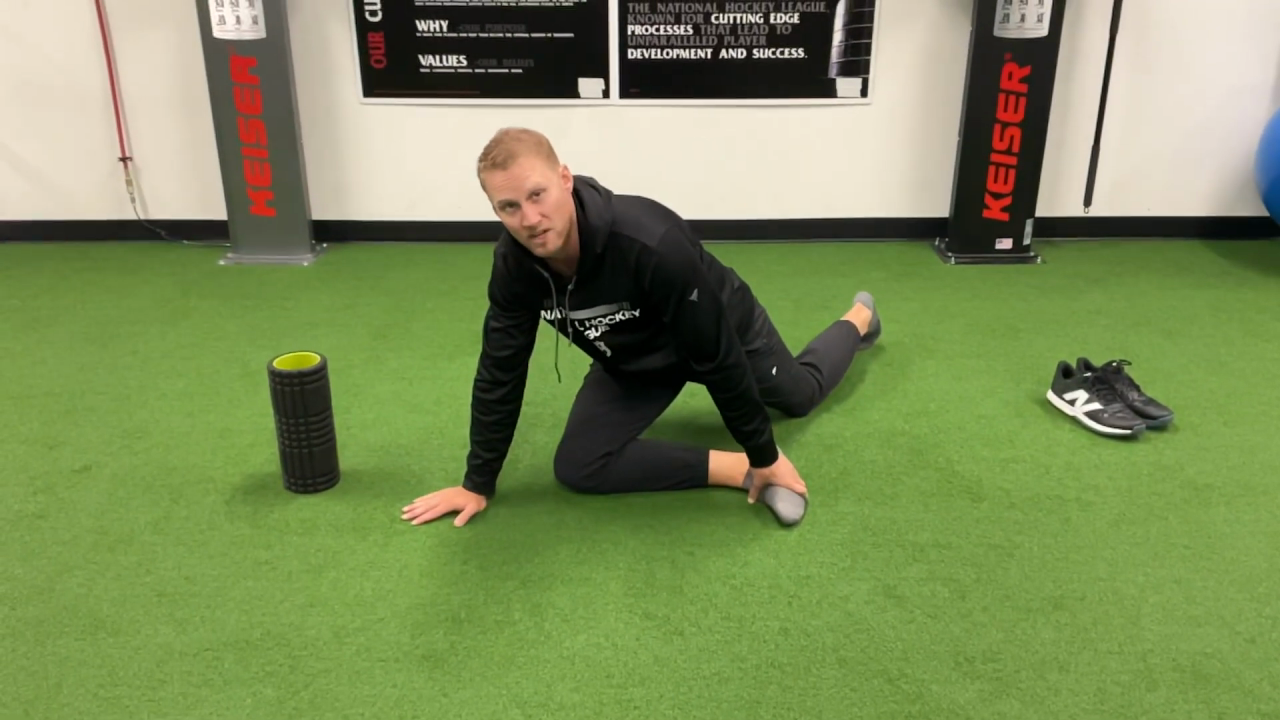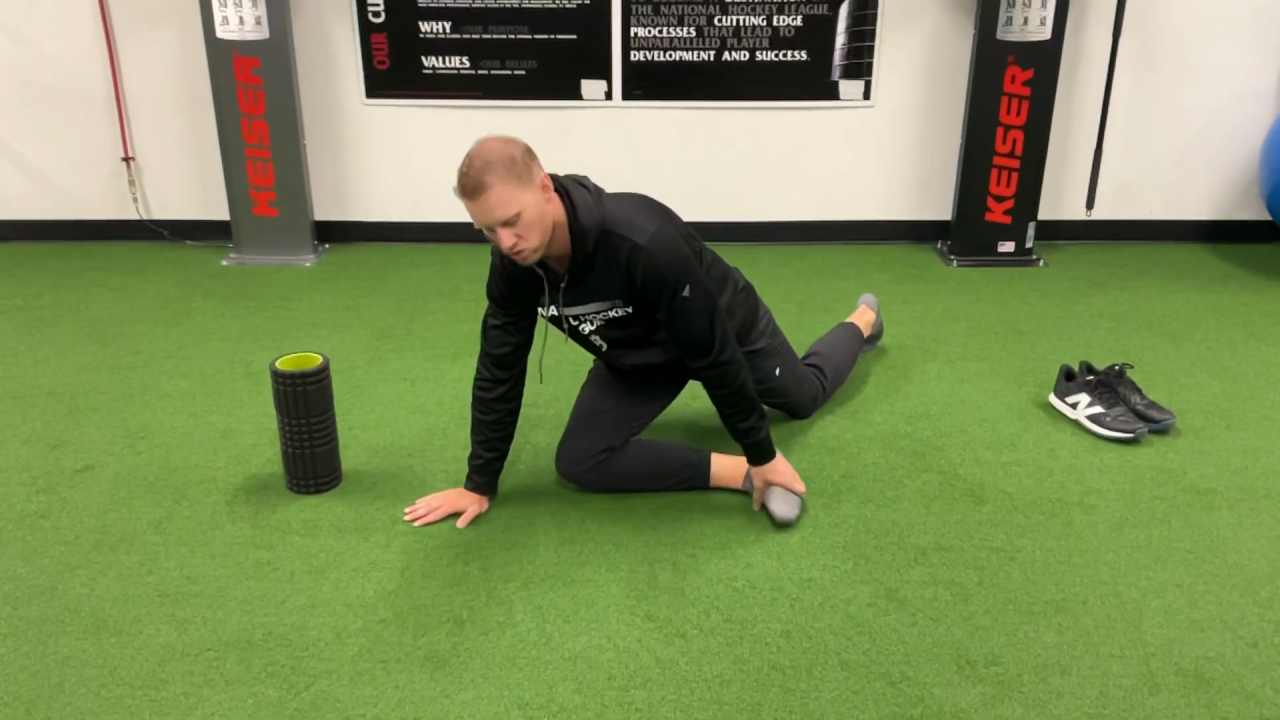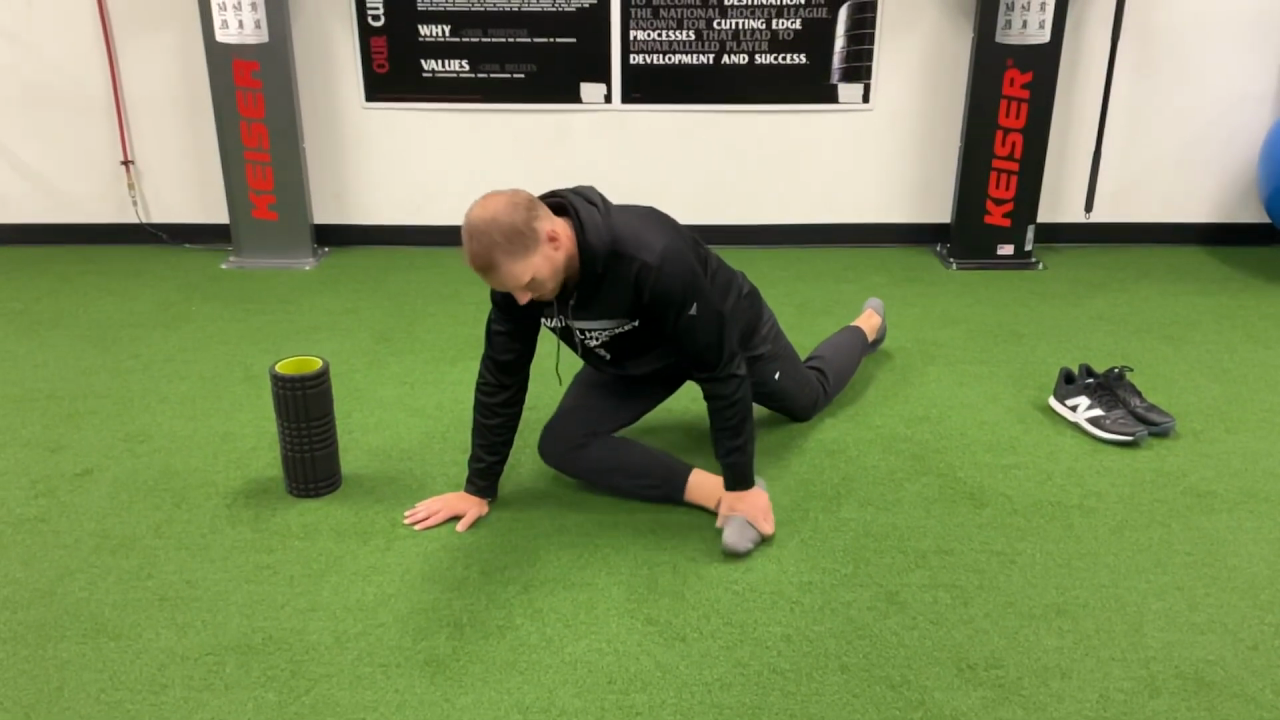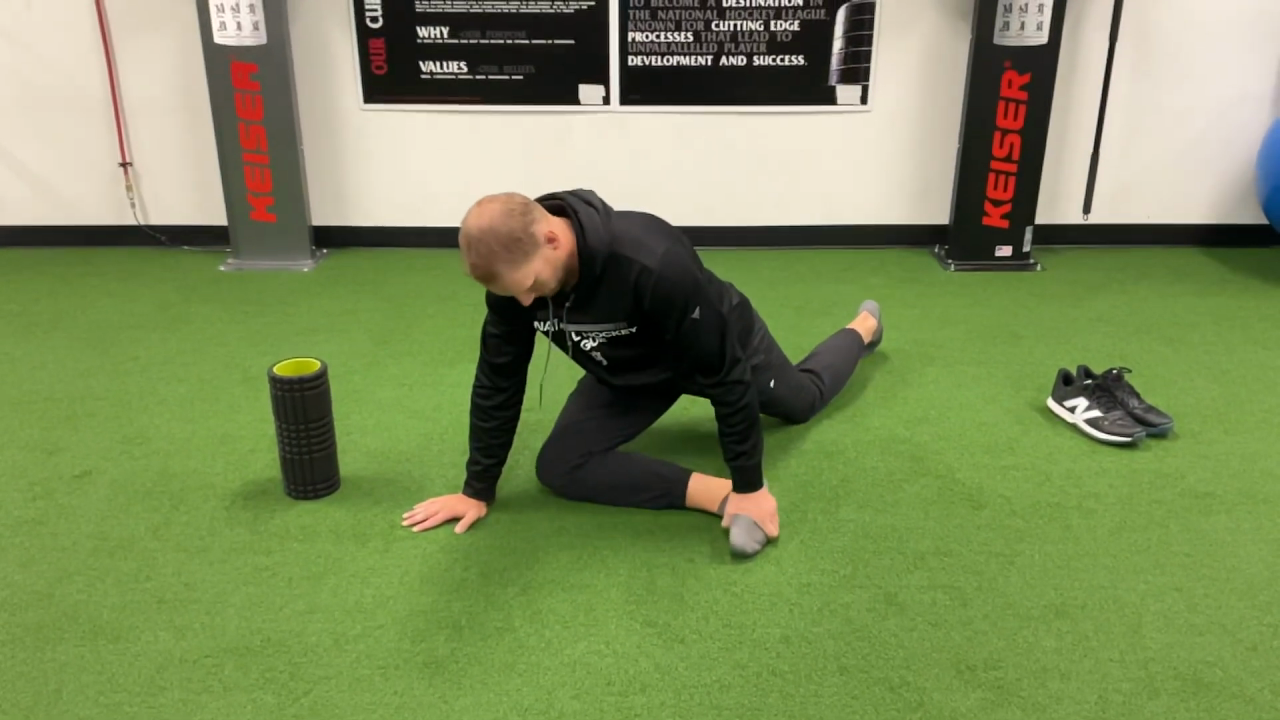
dt=0.4s
person 1, frame 1
left shoulder: (652, 243)
right shoulder: (514, 263)
left elbow: (718, 357)
right elbow: (500, 372)
left wrist: (765, 456)
right wrist: (478, 484)
left hip: (724, 329)
right hip: (631, 360)
left knee: (800, 395)
right knee: (577, 466)
left ankle: (858, 319)
right ankle: (738, 470)
person 1, frame 2
left shoulder: (643, 241)
right shoulder: (512, 264)
left elbow: (713, 354)
right elbow: (499, 370)
left wrist: (762, 455)
right wrist: (479, 484)
left hip: (727, 324)
right hip: (636, 355)
left knee: (804, 396)
right knee: (579, 461)
left ankle: (861, 321)
right ankle: (737, 474)
person 1, frame 3
left shoulder: (653, 257)
right shoulder: (520, 270)
left elbow: (722, 369)
right elbow: (502, 373)
left wrist: (739, 484)
right wrist: (479, 486)
left hip: (730, 328)
right hip: (636, 355)
left knee: (805, 399)
right knee: (561, 443)
left ankle: (866, 325)
right ankle: (702, 489)
person 1, frame 4
left shoulder: (654, 263)
right shoulder: (515, 267)
left elbow: (725, 373)
right elbow: (499, 379)
left wrist: (749, 485)
right wrist: (477, 490)
left hip: (722, 343)
right hip: (628, 370)
left knee: (801, 401)
right knee: (559, 467)
left ankle: (862, 328)
right ankle: (713, 494)
